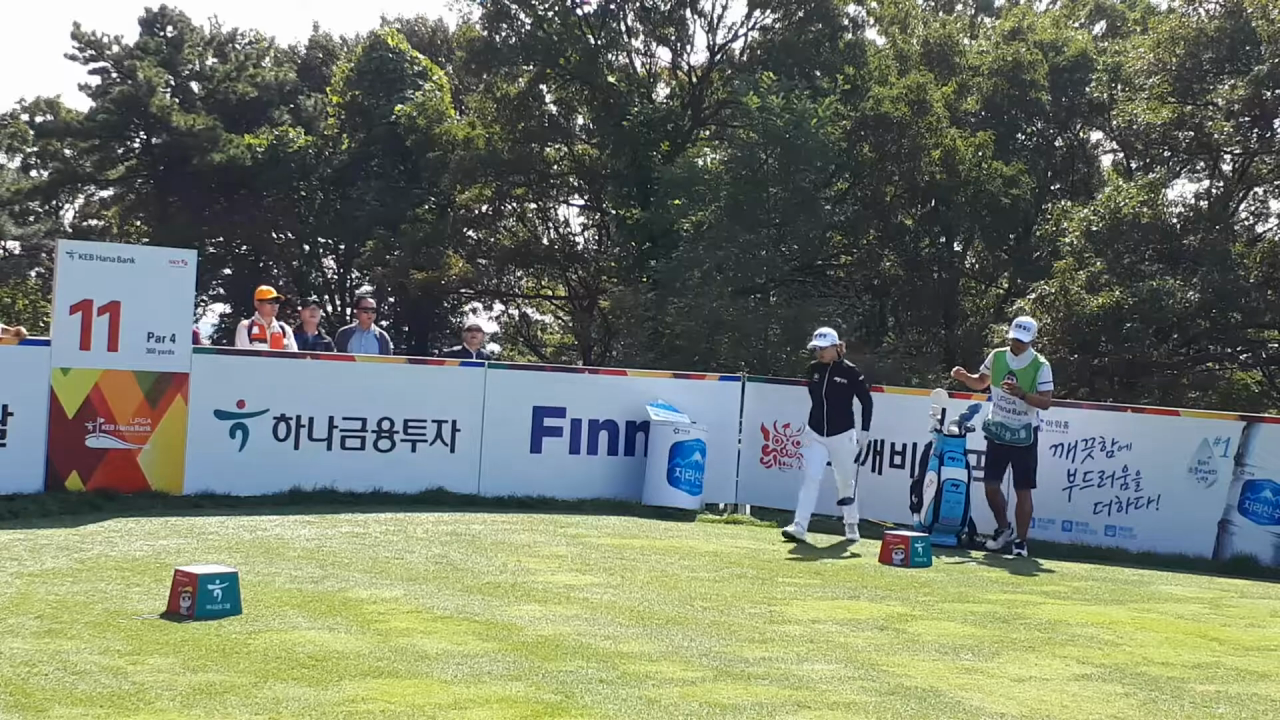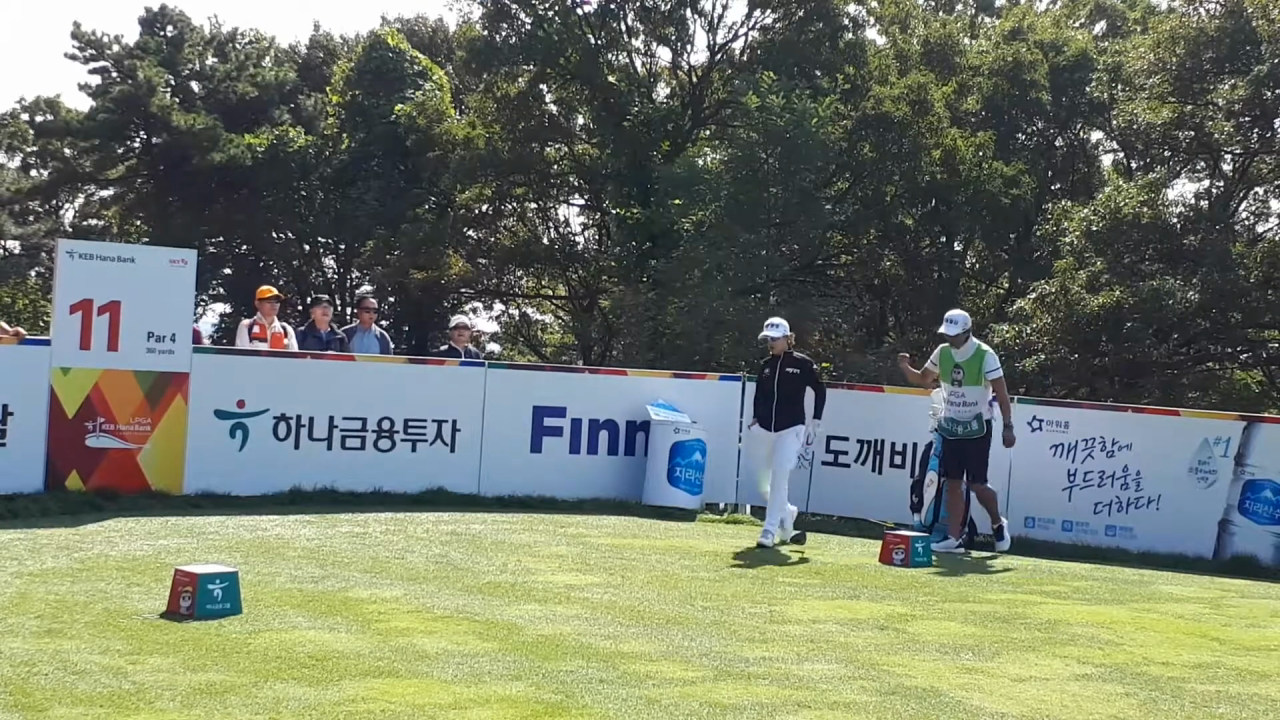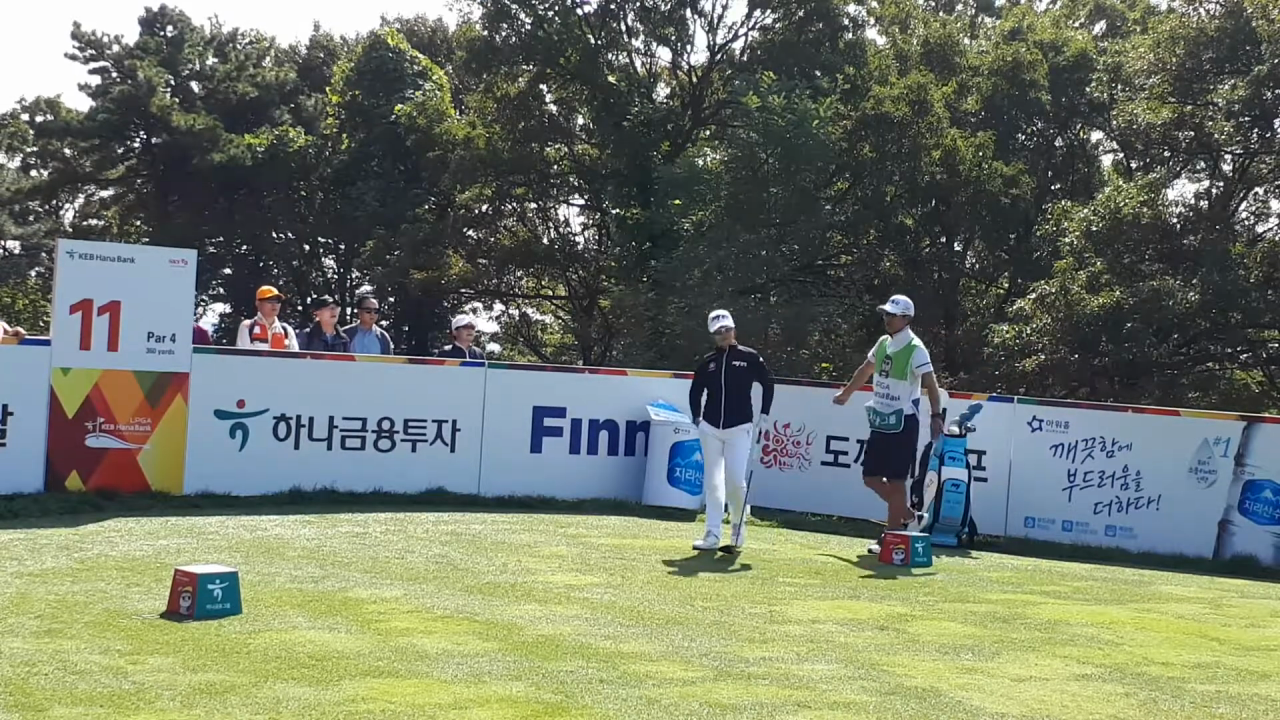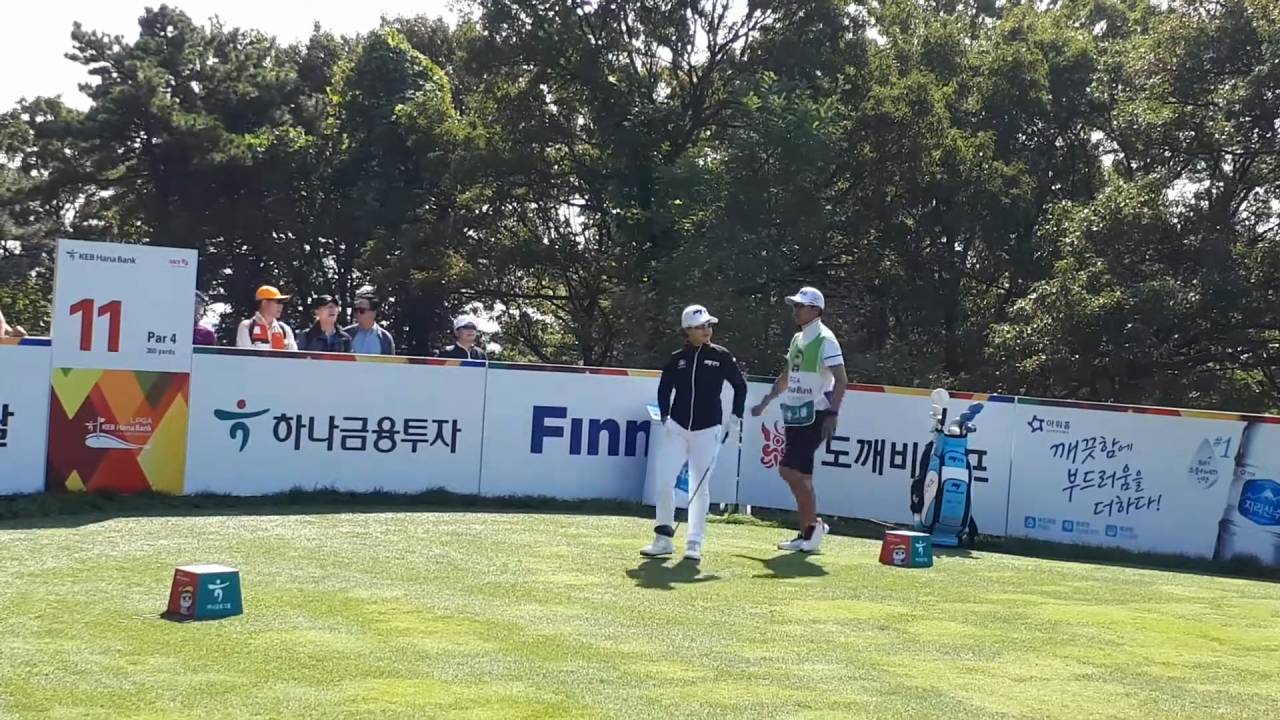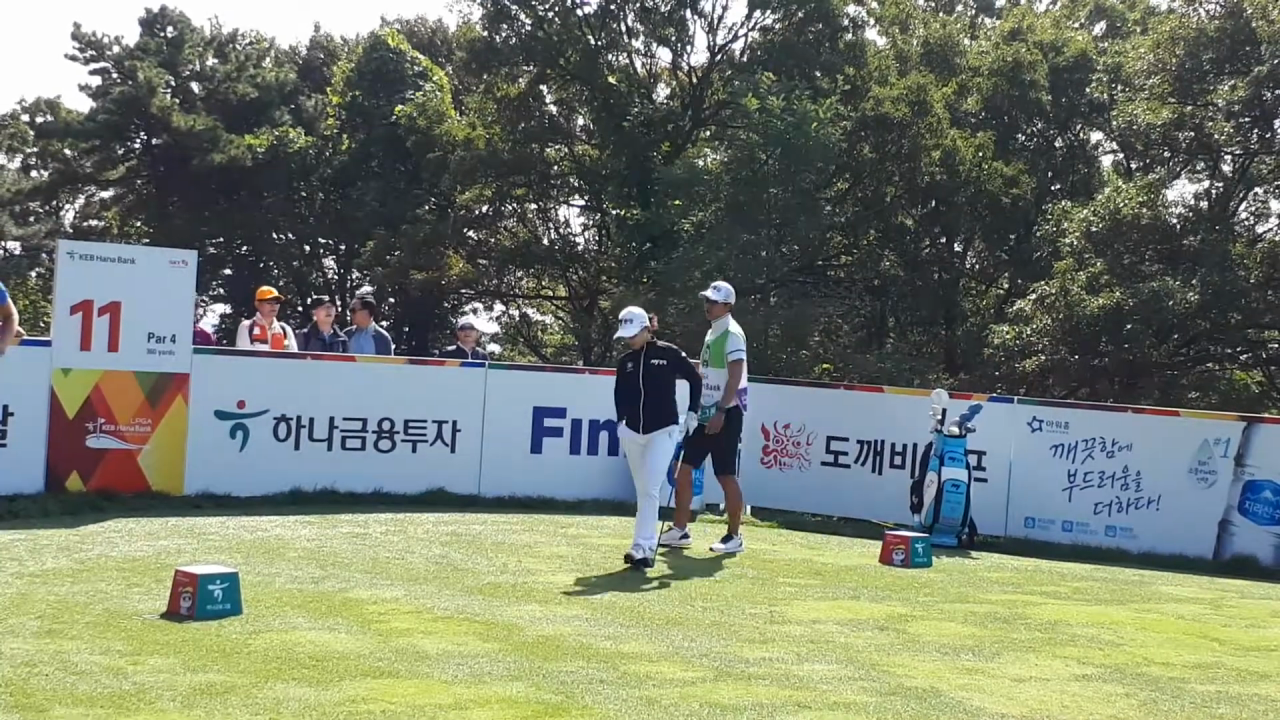
dt=0.7s
person 1, frame 1
left shoulder: (1040, 366)
right shoulder: (996, 357)
left elbow: (1046, 402)
right elbow: (981, 382)
left wrist: (1021, 394)
right wrist: (964, 377)
left hip: (1024, 435)
right hip: (997, 431)
left knee: (1023, 490)
right knee: (991, 484)
left ankle: (1020, 540)
right ankle: (1004, 528)
person 1, frame 2
left shoulder: (984, 355)
right shoulder: (941, 353)
left elbow: (1001, 392)
right elbow: (922, 380)
left wrist: (1007, 427)
right wrist: (905, 367)
left hip: (977, 428)
right hip: (950, 427)
left knee: (977, 485)
right knee: (951, 483)
left ankle: (998, 524)
right ankle: (954, 538)
person 1, frame 3
left shoulder: (915, 349)
right shoulder: (883, 343)
left elbow: (931, 384)
right elbow: (865, 371)
left wrist: (936, 416)
right wrist: (845, 394)
left hip: (903, 424)
right hip: (880, 422)
left knee: (895, 482)
right knee: (871, 478)
right ankle: (910, 519)
person 1, frame 4
left shoulder: (825, 340)
right shoulder: (798, 339)
left elbow: (840, 380)
left wrist: (832, 415)
right wrist: (766, 400)
left hip: (815, 416)
right hip: (796, 417)
left knee: (790, 471)
right knee: (800, 476)
left ankle: (814, 525)
right ankle: (807, 534)
person 1, frame 5
left shoulder: (732, 334)
right shoulder: (712, 332)
left elbow: (735, 377)
left wrist: (722, 412)
left hip: (725, 414)
right hip: (705, 414)
left knee: (726, 476)
right knee: (684, 468)
left ankle: (734, 536)
right ankle: (679, 529)
person 2, frame 1
left shoulder: (850, 372)
right shoulder: (814, 369)
left elbow: (866, 402)
left wrist: (864, 431)
left hip: (842, 435)
right hip: (815, 433)
left knee: (846, 482)
right knee: (810, 479)
left ankle: (851, 525)
right ankle: (799, 526)
person 2, frame 2
left shoulder: (803, 364)
right shoulder: (765, 366)
left elbow: (820, 391)
left wrist: (816, 420)
right wrist: (755, 419)
left hip: (790, 431)
right hip: (763, 430)
left knee: (779, 481)
right knee: (764, 482)
left ankle: (770, 532)
right ankle: (786, 512)
person 2, frame 3
left shoulder: (749, 357)
right shoulder: (707, 362)
left elbow: (768, 384)
right elbow: (695, 392)
left wrist: (764, 415)
right wrist: (697, 418)
left hip: (740, 428)
right hip: (710, 428)
left knee: (735, 480)
right knee: (712, 482)
left ankle: (737, 524)
right ankle: (712, 535)
person 2, frame 4
left shoulder: (722, 356)
right shoulder: (677, 359)
left elbow: (740, 387)
right elbow: (664, 388)
left wrist: (736, 417)
right wrist: (665, 417)
left hip: (708, 430)
right hip: (676, 427)
left knee: (700, 487)
right knee: (663, 482)
left ankle: (695, 543)
right ankle: (663, 538)
person 2, frame 5
left shoulder: (669, 353)
right shoulder: (626, 361)
left elbow: (695, 380)
right elbow: (620, 392)
left wrist: (692, 413)
right wrist: (620, 420)
left hip: (663, 431)
right hip: (632, 432)
left knee: (650, 488)
right knee: (642, 491)
left ankle: (642, 547)
right ankle: (646, 548)
